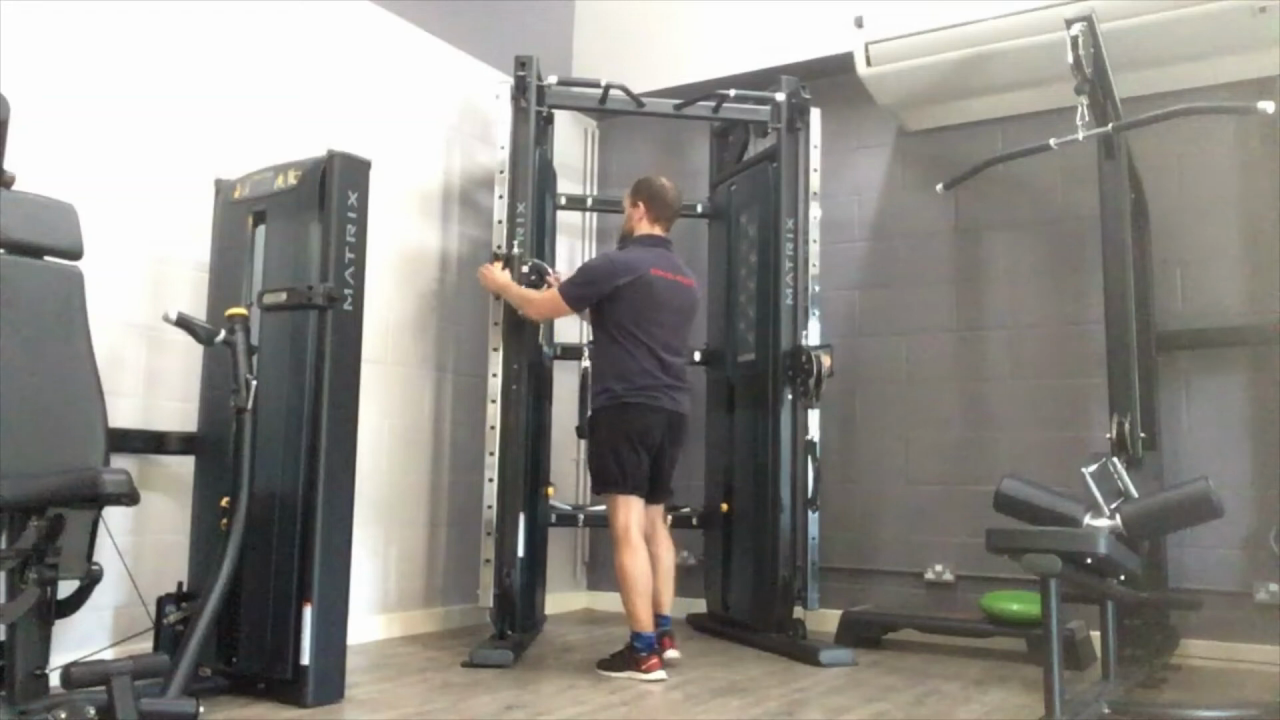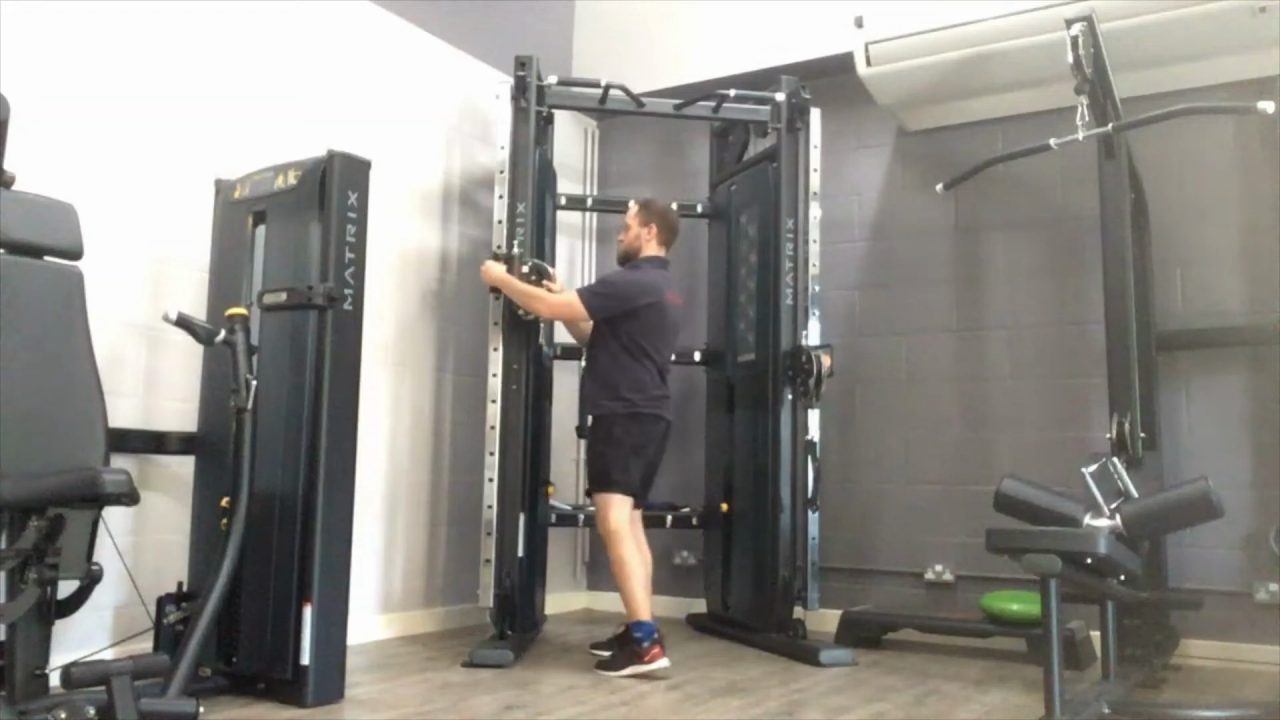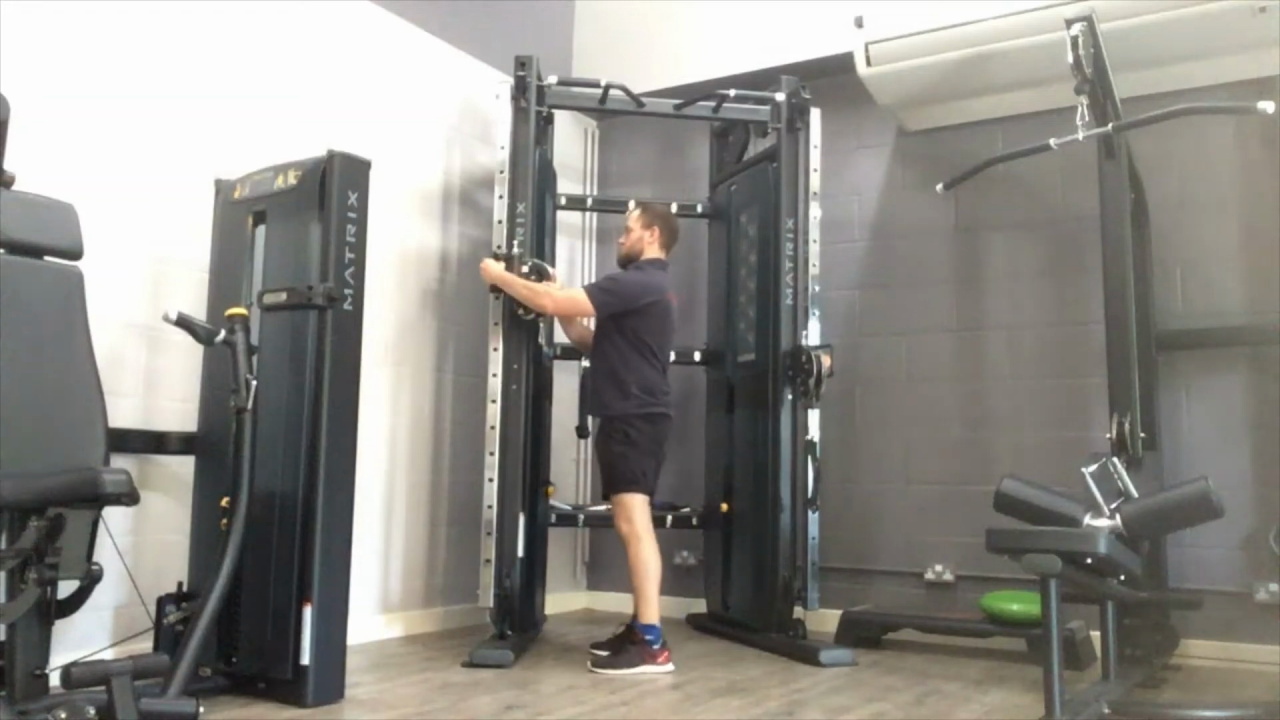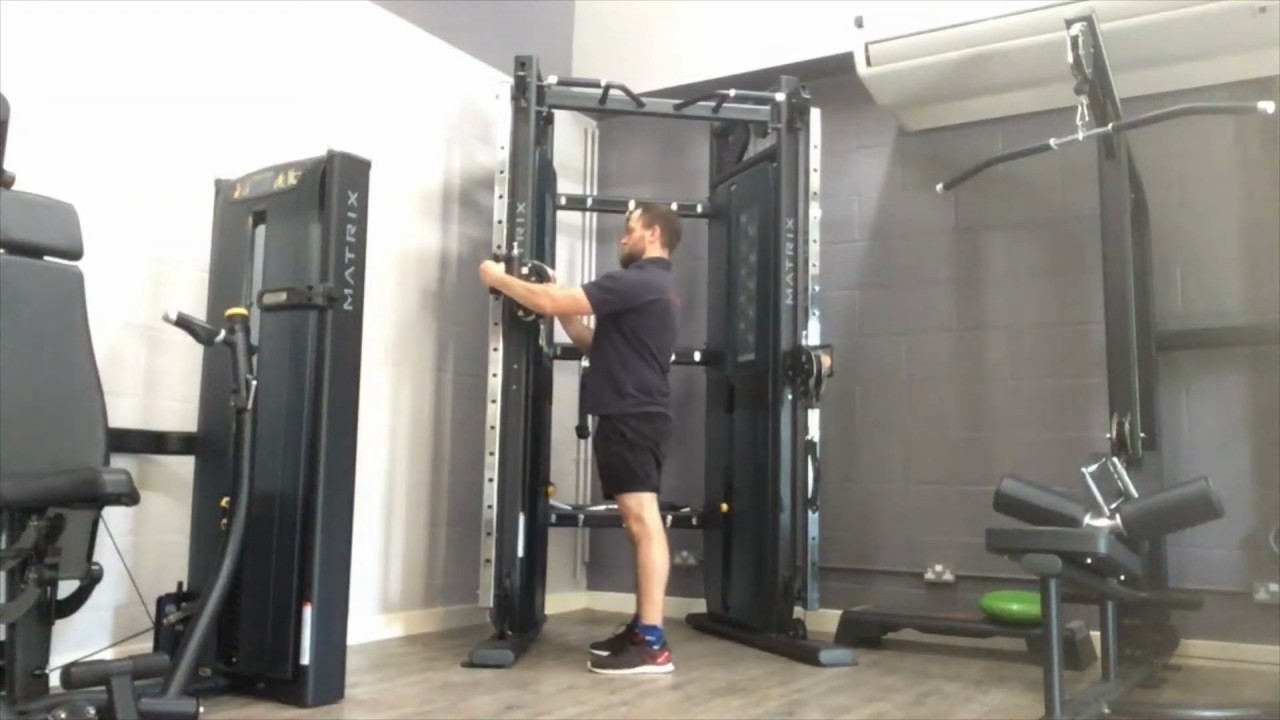
dt=0.4s
person 1, frame 1
left shoulder: (617, 265)
right shoulder: (686, 278)
left elbow: (540, 308)
left wrist: (501, 283)
right wrist: (579, 296)
left hip: (626, 409)
right hip: (672, 410)
left knee: (627, 526)
right knee: (654, 520)
left ankle: (643, 651)
right ankle: (661, 630)
person 1, frame 2
left shoulder: (631, 283)
right shoulder: (660, 290)
left elbow: (549, 309)
right elbow: (602, 340)
left wrist: (501, 278)
right wrist: (563, 295)
left hip: (624, 417)
right hip: (646, 417)
left knee: (615, 523)
right knee: (630, 522)
left ankle: (646, 642)
right ankle: (639, 629)
person 1, frame 3
left shoulder: (638, 283)
right shoulder: (646, 287)
left elbow: (554, 304)
right elbow: (593, 342)
left wrist: (500, 276)
right wrist: (561, 303)
left hip: (634, 418)
right hip: (634, 417)
left knee: (632, 523)
right knee: (636, 522)
left ankle: (652, 644)
right ankle: (641, 629)
person 1, frame 4
left shoulder: (637, 282)
right shoulder: (650, 287)
left elbow: (552, 303)
right elbow: (596, 343)
left wrist: (499, 278)
right wrist: (562, 304)
left hip: (632, 416)
right hip: (633, 416)
left knee: (644, 522)
right knee: (640, 522)
left ankle: (652, 644)
right ankle: (642, 628)
